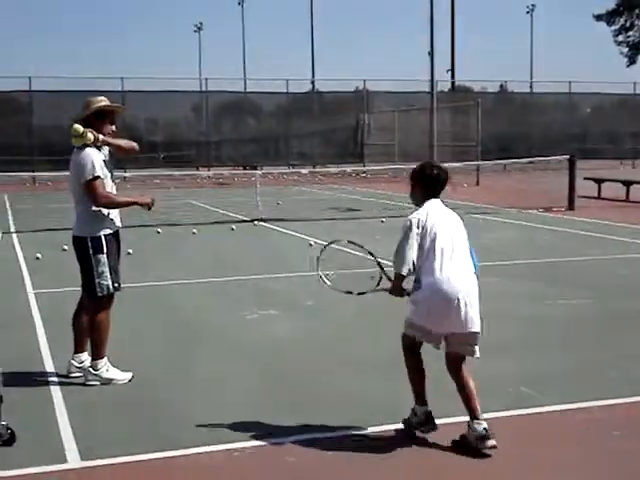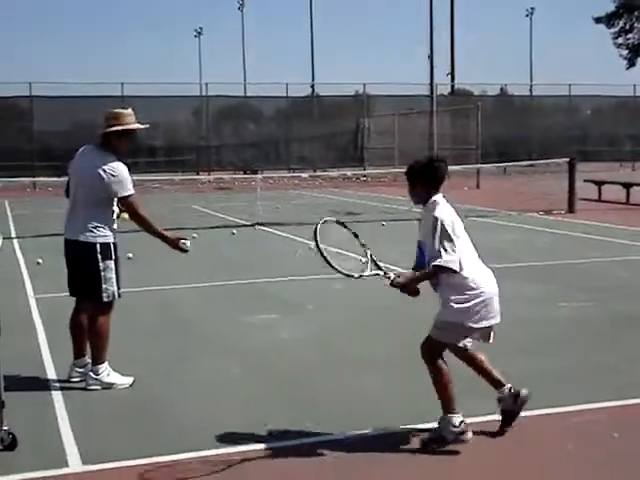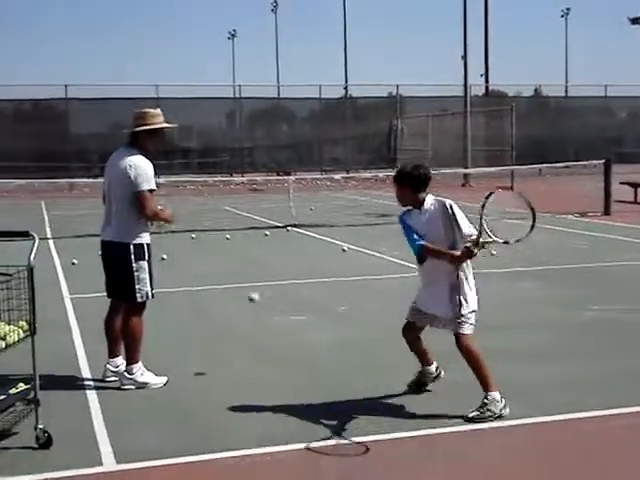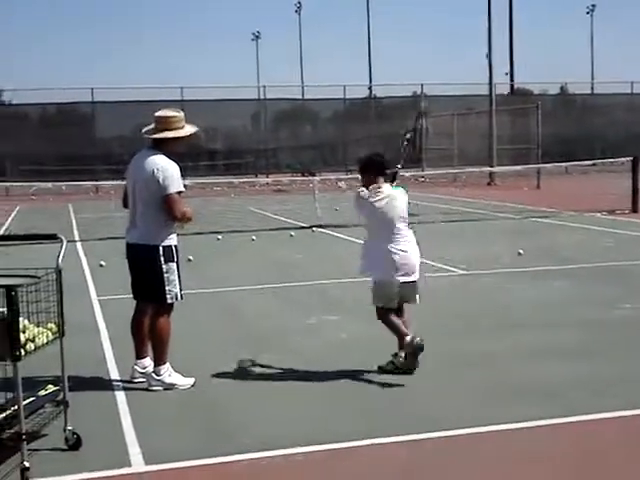
dt=0.7s
person 1, frame 1
left shoulder: (99, 149)
right shoulder: (88, 155)
left elbow: (134, 148)
right elbow: (100, 198)
left wrist: (107, 139)
right wrist: (137, 200)
left hip: (101, 233)
right hip: (96, 236)
left knee: (89, 298)
right knee: (102, 300)
left ankle: (79, 360)
right ankle: (98, 367)
person 1, frame 2
left shoulder: (82, 154)
right shoulder: (115, 169)
left elbow: (69, 191)
right elbow: (136, 214)
right wrist: (167, 238)
left hip: (73, 239)
right hip: (96, 242)
left knee: (83, 304)
right knee: (102, 307)
left ankle: (80, 364)
right ankle: (99, 371)
person 1, frame 3
left shoulder: (116, 157)
right shoulder: (140, 164)
right elbow: (147, 210)
right wrist: (164, 215)
left hip: (111, 240)
right hip: (131, 244)
left knee: (118, 305)
right knee: (135, 307)
left ankle: (114, 364)
right ankle: (132, 371)
person 1, frame 4
left shoulder: (137, 160)
right shoulder: (166, 166)
left elbow: (127, 202)
right elbow: (176, 212)
right wrist: (188, 214)
left hip: (136, 242)
right hip: (158, 246)
left knee: (144, 306)
right knee: (162, 309)
left ankle: (142, 365)
right ankle: (161, 372)
person 2, frame 1
left shoulder: (417, 218)
right shoulder: (455, 219)
left elbow: (404, 263)
left wrist: (397, 285)
left hip: (437, 293)
right hip: (468, 294)
left knee: (410, 345)
right knee: (456, 364)
left ankle: (422, 412)
right ankle: (479, 428)
person 2, frame 2
left shoulder: (438, 216)
right shoulder: (436, 213)
left elbow: (448, 263)
right elbow: (424, 263)
left wrist: (413, 279)
right wrist: (411, 279)
left hip: (469, 294)
right hip: (482, 290)
left knee: (431, 351)
right knee: (460, 348)
left ankle: (453, 424)
right ankle: (509, 393)
person 2, frame 3
left shoulder: (444, 206)
right shoulder: (406, 219)
left elbow: (469, 236)
right elbow: (421, 247)
left wrist: (465, 254)
right wrist: (450, 255)
left hip: (457, 285)
right hip: (430, 287)
left knee: (464, 343)
right knee: (410, 331)
left ankle: (493, 400)
right ankle: (429, 369)
person 2, frame 4
left shoulder: (362, 197)
right shoulder: (400, 194)
left hip: (386, 263)
right hip: (409, 259)
left knee: (384, 312)
right knee: (398, 307)
left ankle: (410, 342)
right ankle: (405, 355)
